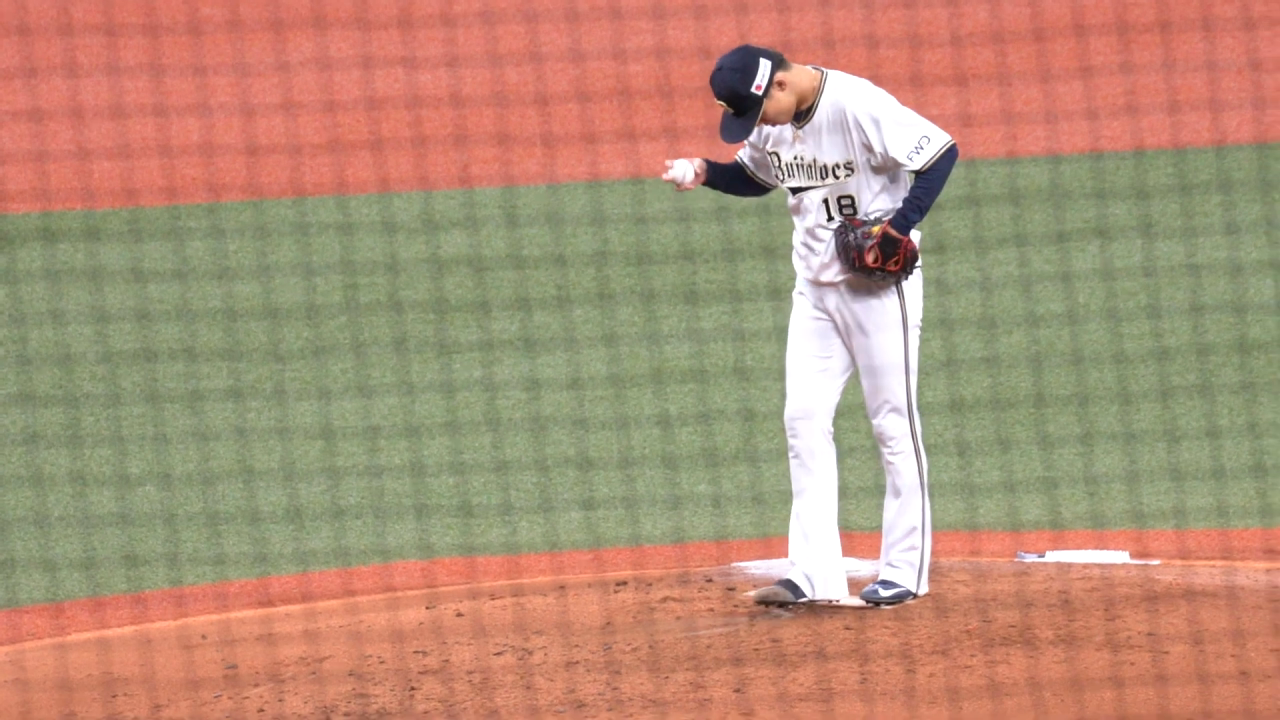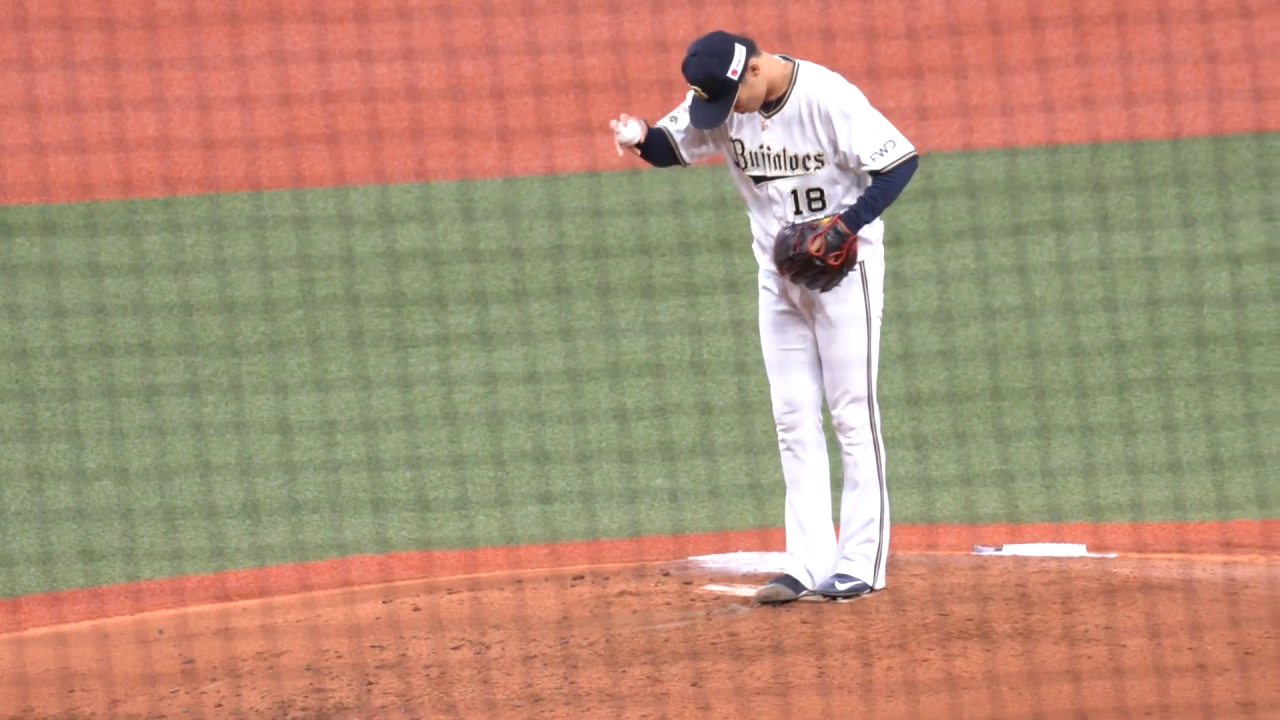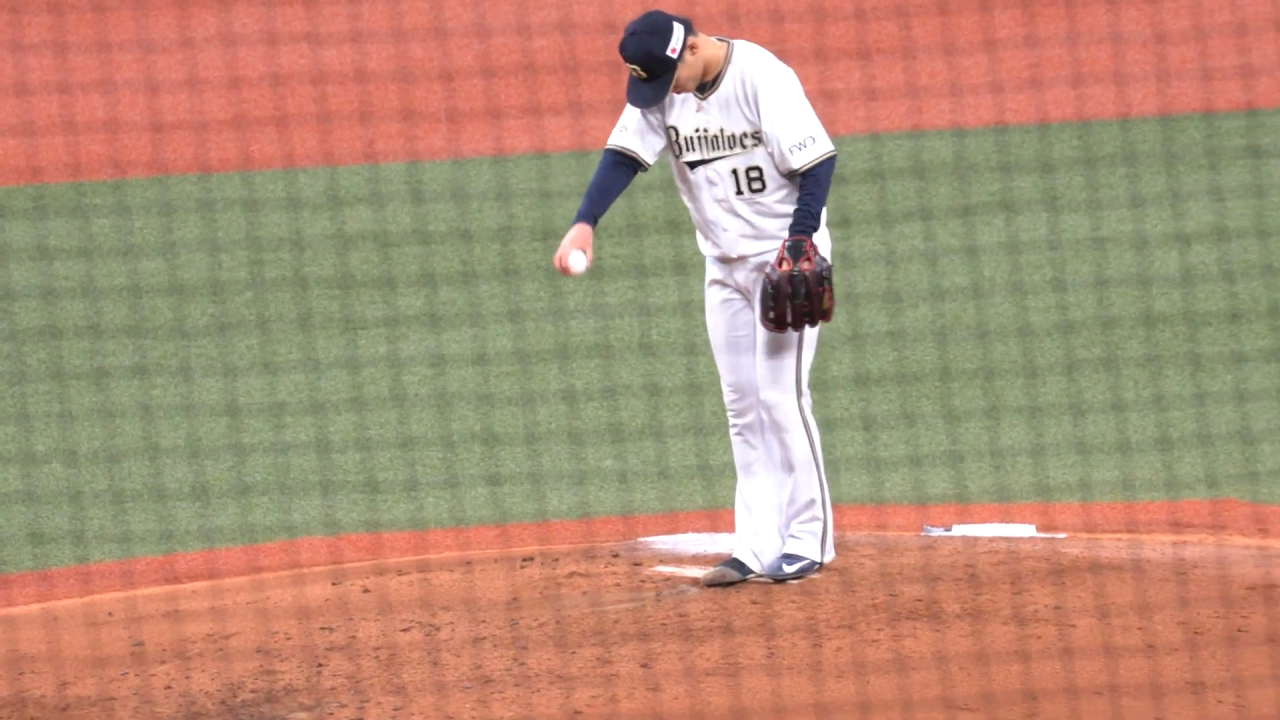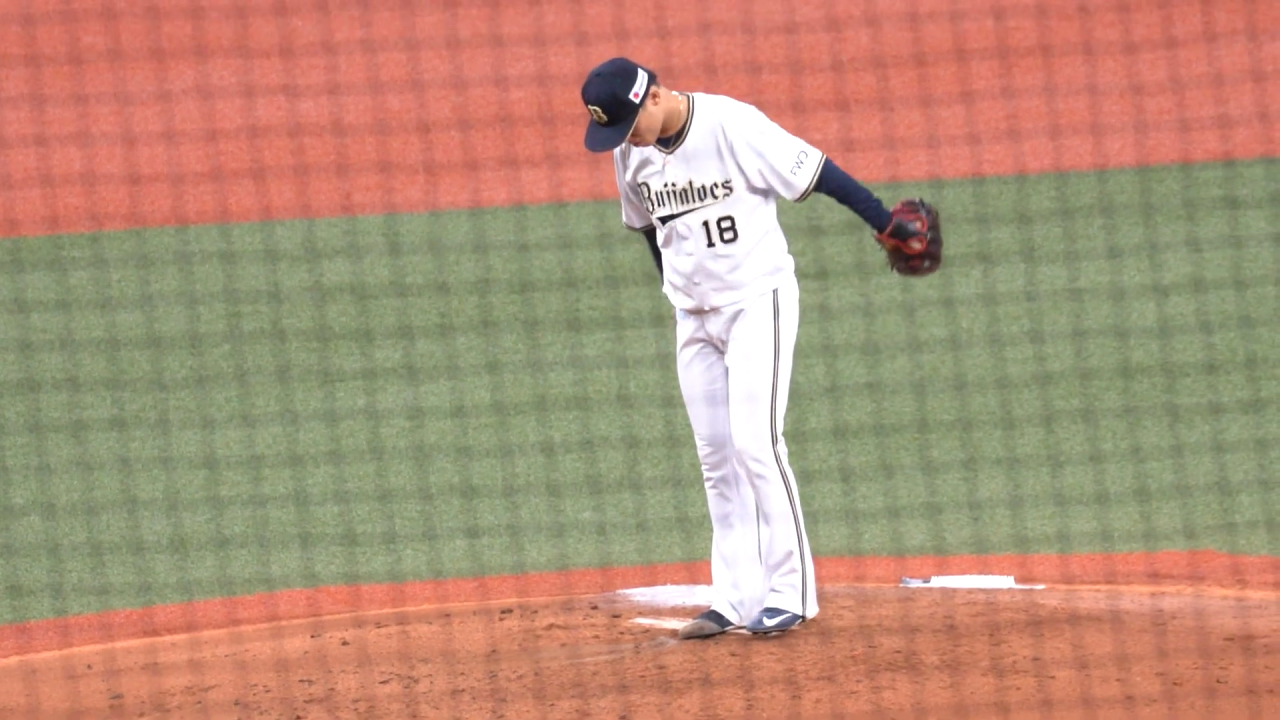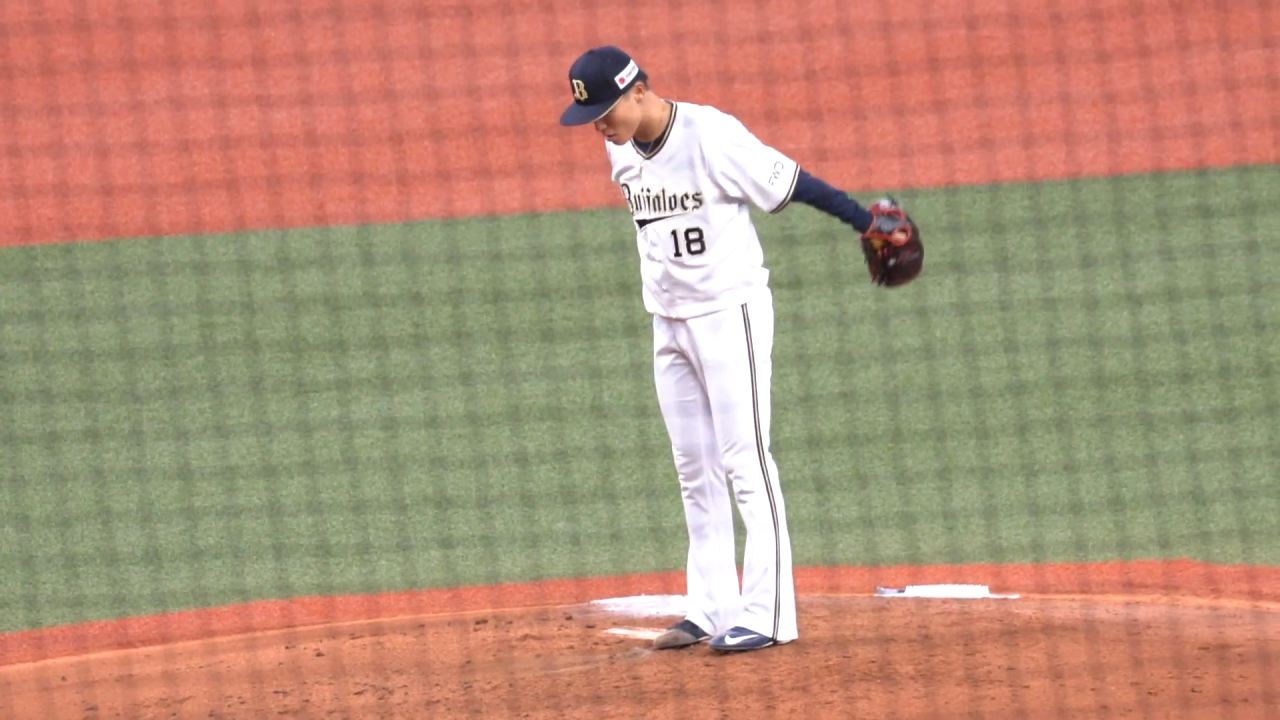
dt=1s
person 1, frame 1
left shoulder: (858, 104)
right shoulder: (768, 120)
left elbow: (942, 151)
right elbow: (757, 177)
left wrist: (900, 225)
right wrist: (705, 173)
left hip: (880, 285)
right hip: (815, 289)
left knee: (892, 423)
right knee: (804, 420)
left ankle: (906, 569)
right ankle: (812, 572)
person 1, frame 2
left shoulder: (828, 97)
right shoulder: (720, 99)
left elbow: (902, 160)
right elbow: (672, 148)
left wrist: (850, 223)
right wrist: (640, 135)
left hip: (844, 272)
right hip: (778, 277)
left knee: (852, 415)
right knee: (793, 418)
left ankle: (862, 563)
right ankle: (809, 563)
person 1, frame 3
left shoulder: (762, 76)
right shoulder: (660, 86)
left elbow: (819, 161)
right elbow: (624, 154)
left wrist: (798, 243)
right wrist: (584, 222)
left hip: (789, 252)
right hip: (723, 262)
left knee: (780, 396)
right knee: (742, 405)
left ankle: (806, 541)
right ankle: (758, 548)
person 1, frame 4
left shoulder: (733, 124)
right shoulder: (630, 151)
left elbow: (817, 172)
left wrist: (886, 222)
left hip: (758, 301)
right hip: (696, 314)
left knee: (754, 443)
right knee: (716, 457)
left ankle: (789, 592)
right ankle: (737, 599)
person 1, frame 5
left shoulder: (712, 136)
right shoulder: (620, 150)
left elbow: (792, 183)
left wrist: (867, 222)
left hip: (731, 315)
right hip: (668, 323)
left knee: (744, 461)
right knee: (694, 469)
left ankle: (767, 613)
right ankle: (713, 610)
